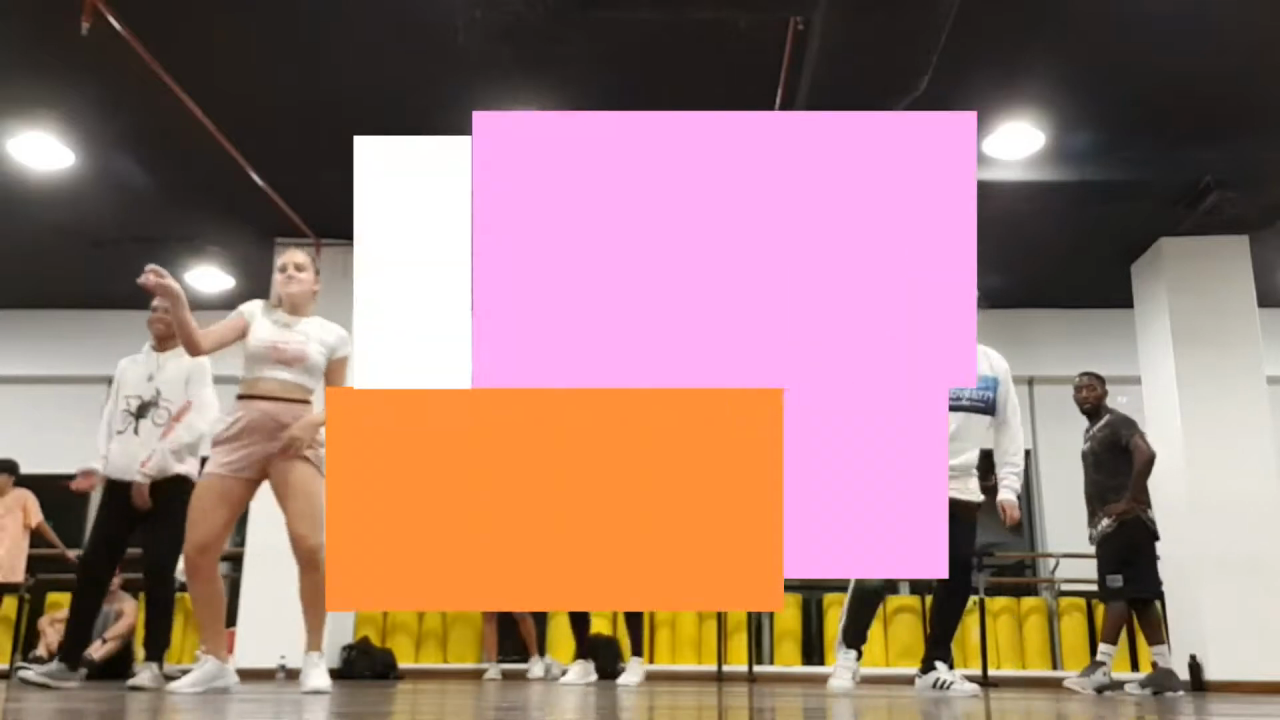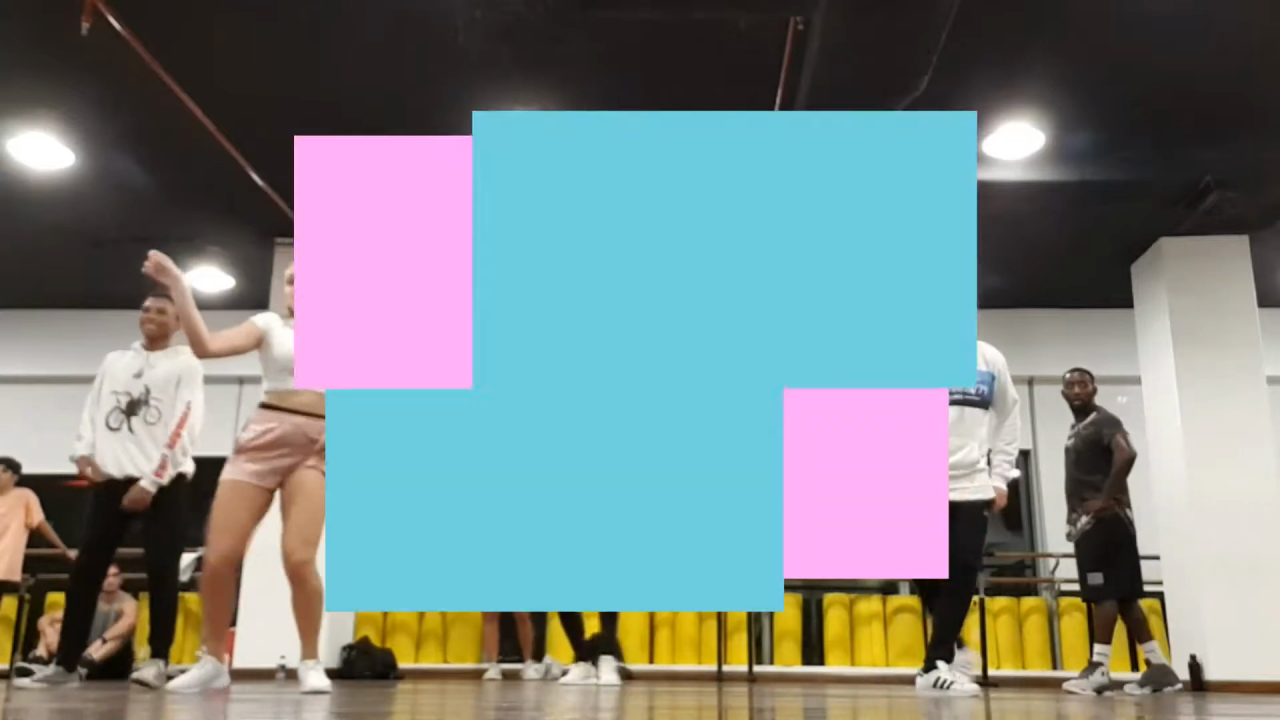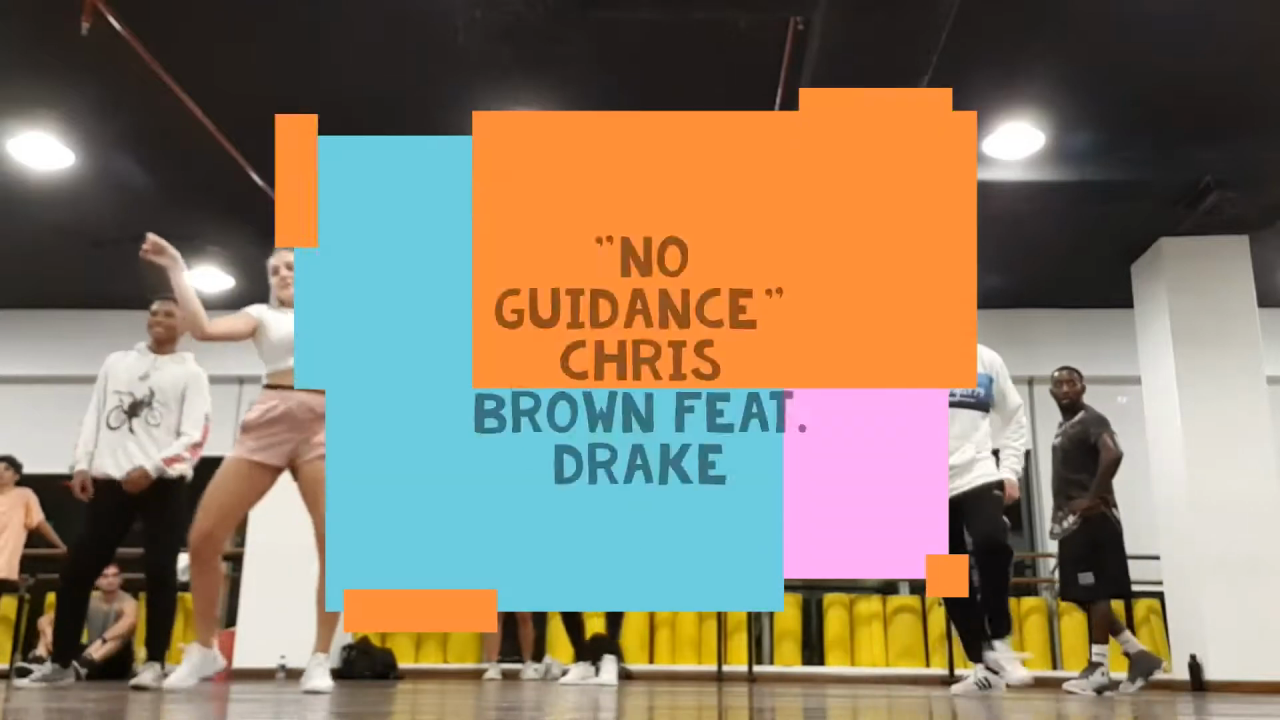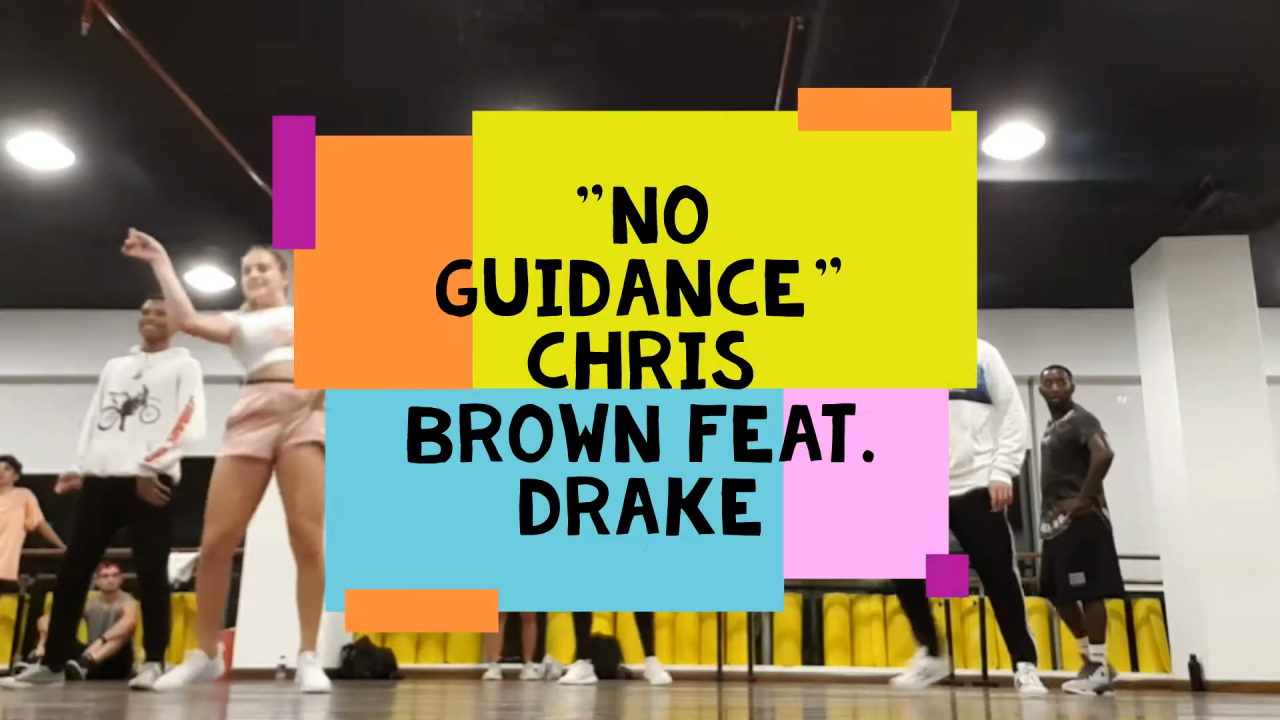
dt=0.2s
person 1, frame 1
left shoulder: (333, 334)
right shoulder: (255, 312)
right elbow: (198, 346)
left wrist: (313, 422)
right wrist: (176, 301)
left hip: (294, 438)
right hip: (241, 431)
left knee: (309, 545)
right knee: (198, 550)
left ankle: (314, 658)
right ankle: (215, 661)
person 1, frame 2
right shoulder: (271, 325)
right elbow: (207, 347)
right wrist: (179, 287)
left hip: (312, 450)
right hip: (263, 441)
left knee: (298, 558)
right knee: (219, 559)
left ankle: (310, 663)
right ankle: (214, 660)
person 1, frame 3
right shoulder: (263, 315)
right elbow: (204, 329)
right wrist: (176, 268)
left hip: (322, 428)
right hip: (270, 423)
right knee: (203, 537)
left ankle: (319, 660)
right ankle: (203, 649)
person 1, frame 4
right shoulder: (240, 323)
right elbow: (188, 321)
left wrist: (329, 385)
right wrist: (160, 261)
left hip: (306, 414)
right hip: (254, 417)
left knee: (307, 536)
right knee: (216, 542)
left ankle: (308, 657)
right ankle: (206, 653)
person 2, frame 1
left shoulder: (195, 366)
right shoulder: (127, 367)
left elbow: (196, 423)
right elbow: (111, 425)
left wrist: (147, 472)
right wrist: (94, 467)
left hip: (170, 483)
right hip: (119, 482)
left knee: (159, 571)
right knee: (93, 567)
left ankle: (152, 662)
right ankle: (69, 662)
person 2, frame 2
left shoulder: (186, 366)
right shoulder: (113, 362)
left elbow: (183, 429)
right elbow: (92, 413)
left wrist: (150, 483)
right wrist: (84, 452)
left hip: (165, 483)
right hip: (113, 481)
left knee: (161, 568)
right knee: (87, 568)
left ankle: (157, 660)
right ankle: (66, 664)
person 2, frame 3
left shoulder: (190, 374)
right shoulder: (116, 362)
left elbow: (195, 436)
right elbow: (94, 417)
left wrist: (152, 469)
right wrist: (82, 466)
left hip: (164, 484)
right hip: (111, 482)
left knee: (160, 572)
right knee: (78, 566)
left ankle: (154, 662)
right ankle: (61, 661)
person 2, frame 4
left shoulder: (184, 367)
right shoulder: (114, 367)
left elbow: (190, 426)
right elbow: (93, 422)
left wrist: (149, 468)
right wrist: (75, 468)
left hip: (151, 482)
right hip: (100, 480)
left knee: (151, 572)
right knee: (73, 570)
left ankle: (153, 662)
right ankle: (53, 663)
person 3, frame 1
left shoulder: (994, 366)
left elbow: (1009, 429)
left wrist: (1008, 488)
left hip: (962, 490)
left knee: (957, 577)
left ankle: (934, 667)
right ankle: (848, 656)
person 3, frame 2
left shoulder: (989, 360)
left elbow: (1006, 417)
left wrist: (1000, 478)
left hip: (971, 486)
left knee: (962, 575)
right knee: (930, 577)
left ankle: (939, 665)
right ankle: (949, 650)
person 3, frame 3
left shoulder: (987, 362)
left elbow: (1013, 418)
left wrist: (1010, 470)
left hip: (977, 478)
left knee: (993, 544)
left ankle: (997, 643)
right ankle: (985, 664)
person 3, frame 4
left shoulder: (981, 354)
left elbow: (1012, 413)
left wrist: (1002, 472)
left hip: (975, 484)
left knee: (998, 571)
left ankle: (1025, 666)
right ankle: (930, 653)
person 4, frame 1
left shoulder: (1118, 423)
right shoulder: (1090, 433)
left elbow: (1146, 454)
left wrist: (1130, 500)
right wrist: (1096, 516)
left hip: (1126, 522)
right hip: (1107, 524)
left knee: (1116, 594)
right knee: (1139, 596)
left ankle: (1101, 668)
right ankle: (1164, 670)
person 4, frame 2
left shoulder: (1103, 421)
right shoulder: (1077, 428)
left elbow: (1126, 453)
left wrist: (1107, 499)
right wrist: (1075, 512)
left hip: (1105, 520)
right hip: (1087, 521)
left knee: (1103, 593)
right knee: (1121, 595)
left ankle: (1098, 669)
right ankle: (1158, 667)
person 4, frame 3
left shoulder: (1091, 420)
right shoulder: (1064, 426)
left elbow: (1112, 454)
left wrist: (1093, 498)
right wrist: (1061, 511)
left hip: (1091, 519)
right hip: (1072, 521)
left knee: (1094, 592)
right knee: (1085, 595)
left ankle: (1098, 668)
right ankle: (1139, 655)
person 4, frame 4
left shoulder: (1081, 419)
right shoulder: (1052, 425)
left elbow: (1103, 454)
left wrist: (1083, 499)
right wrist: (1049, 509)
left hip: (1080, 520)
right hip: (1057, 521)
left knee: (1089, 591)
right knee: (1057, 592)
left ankle: (1097, 668)
right ankle: (1094, 658)
